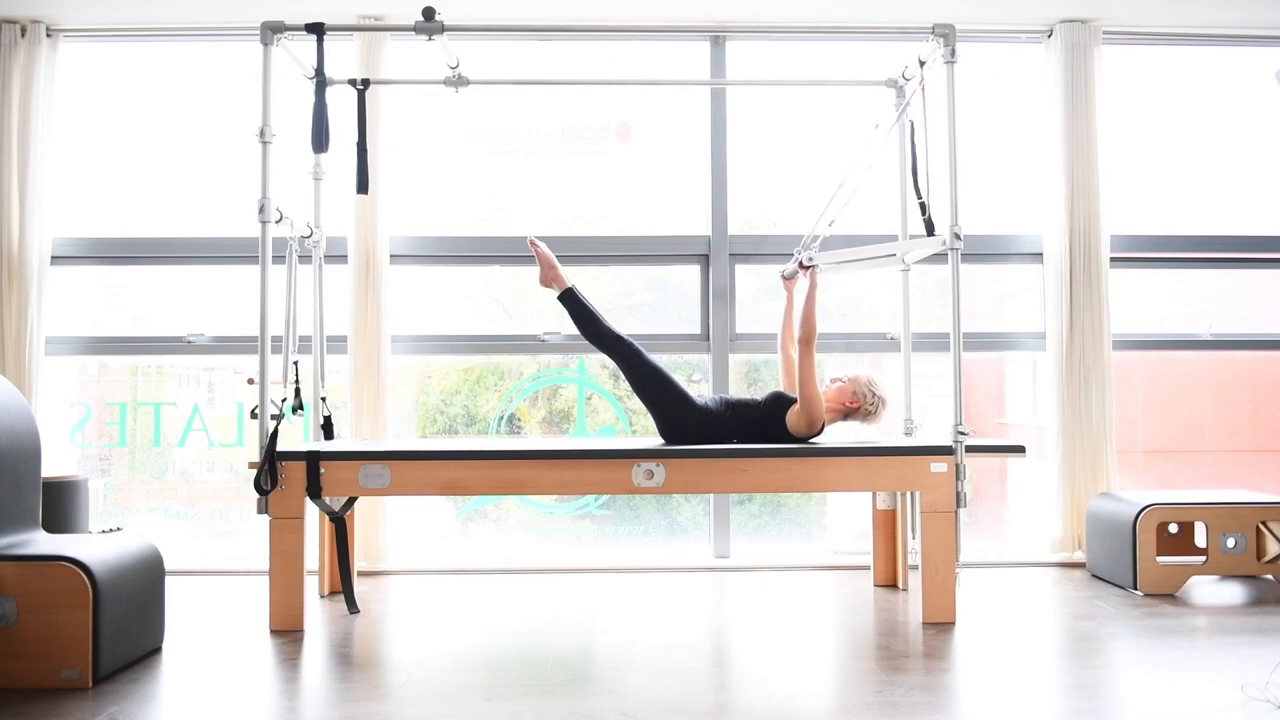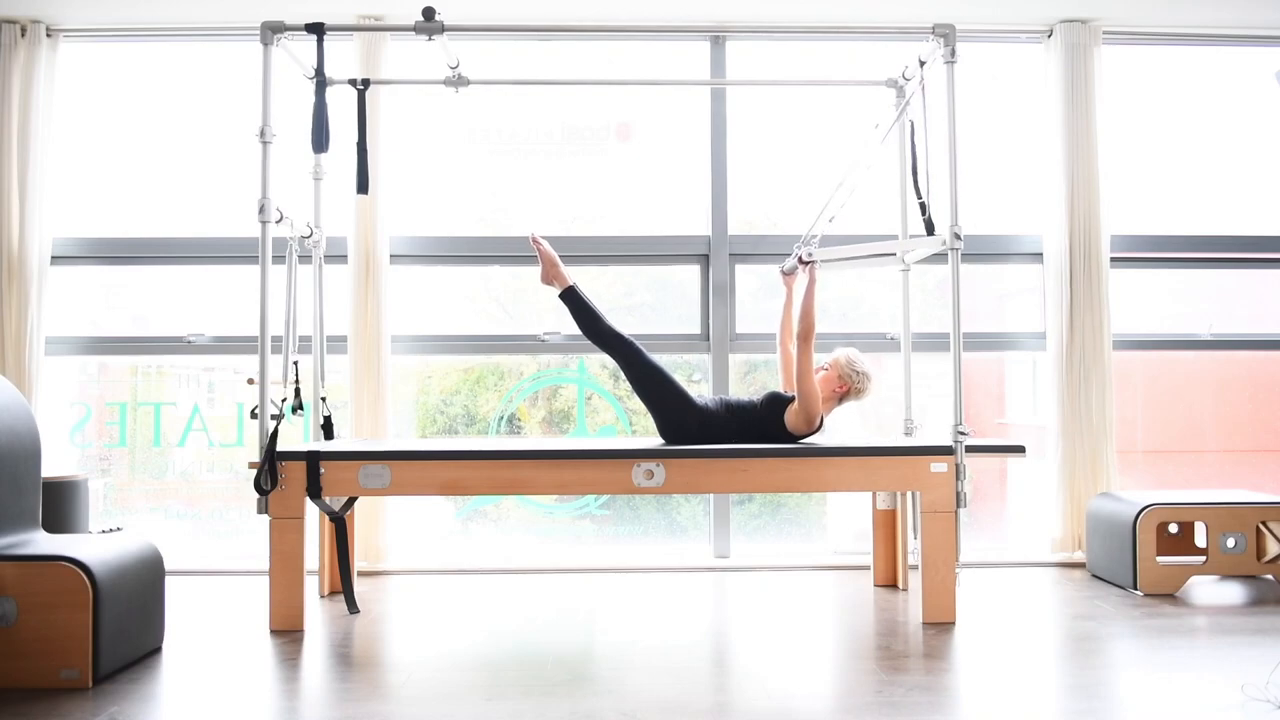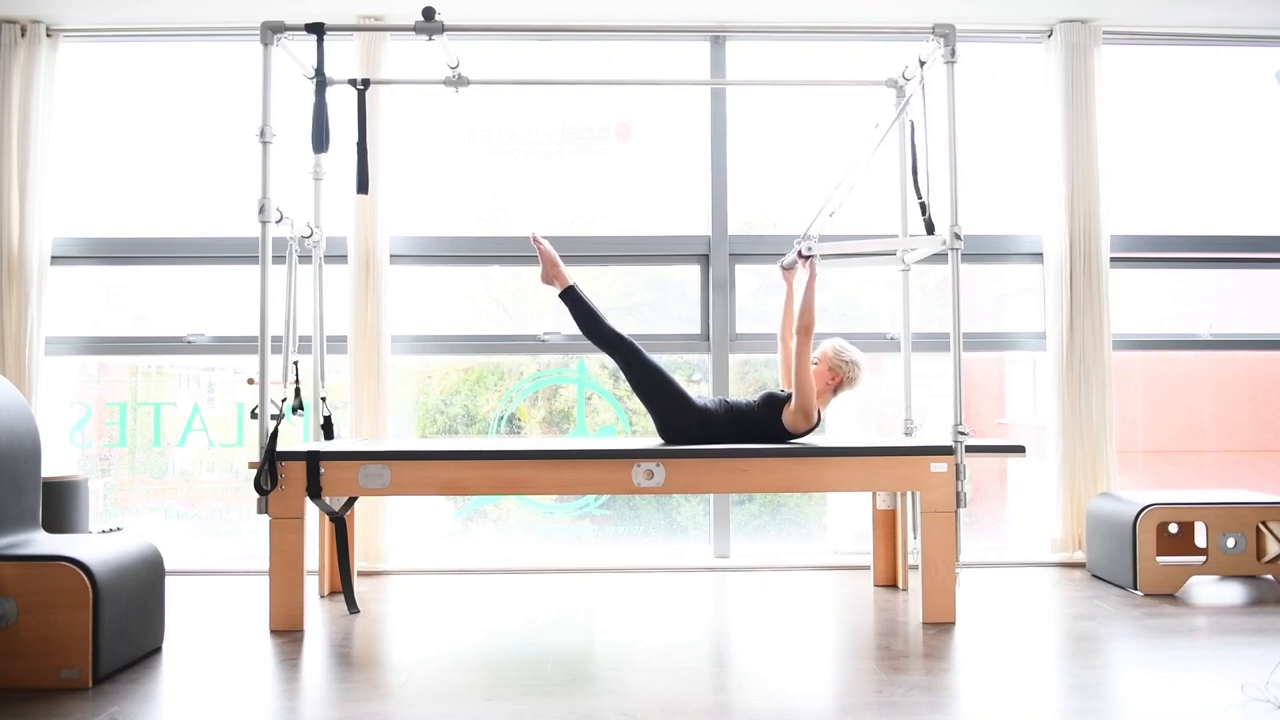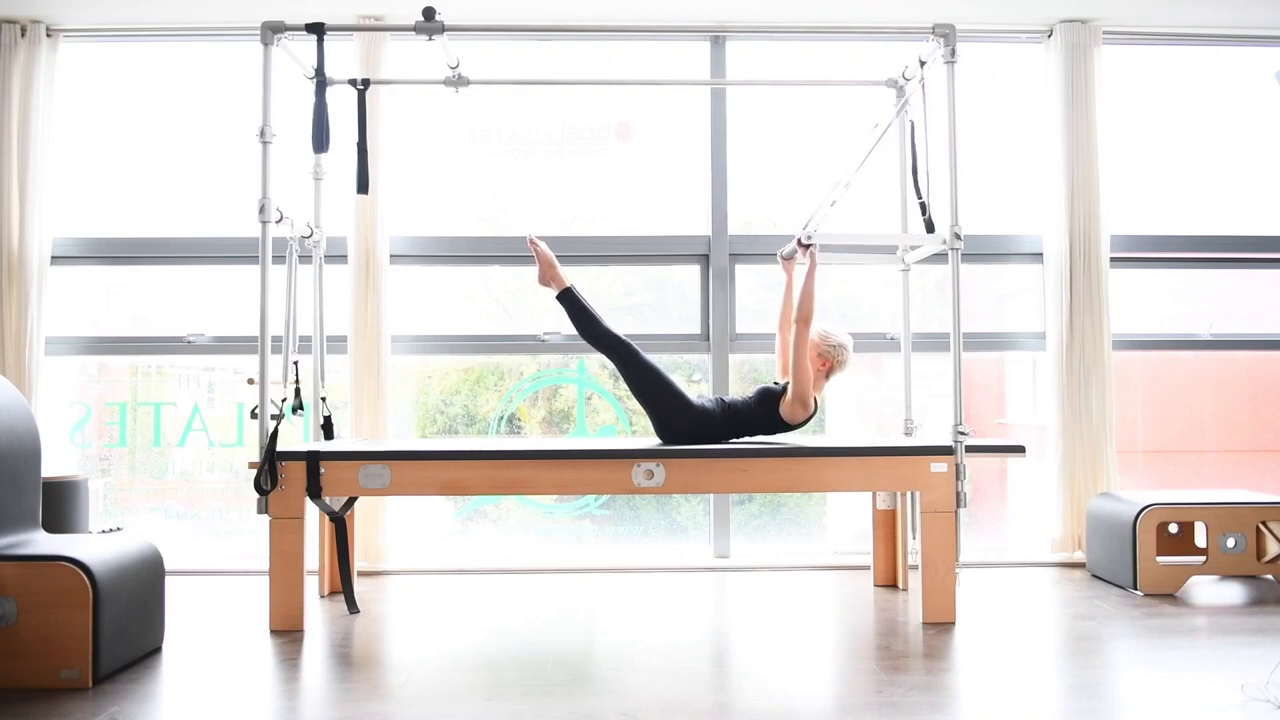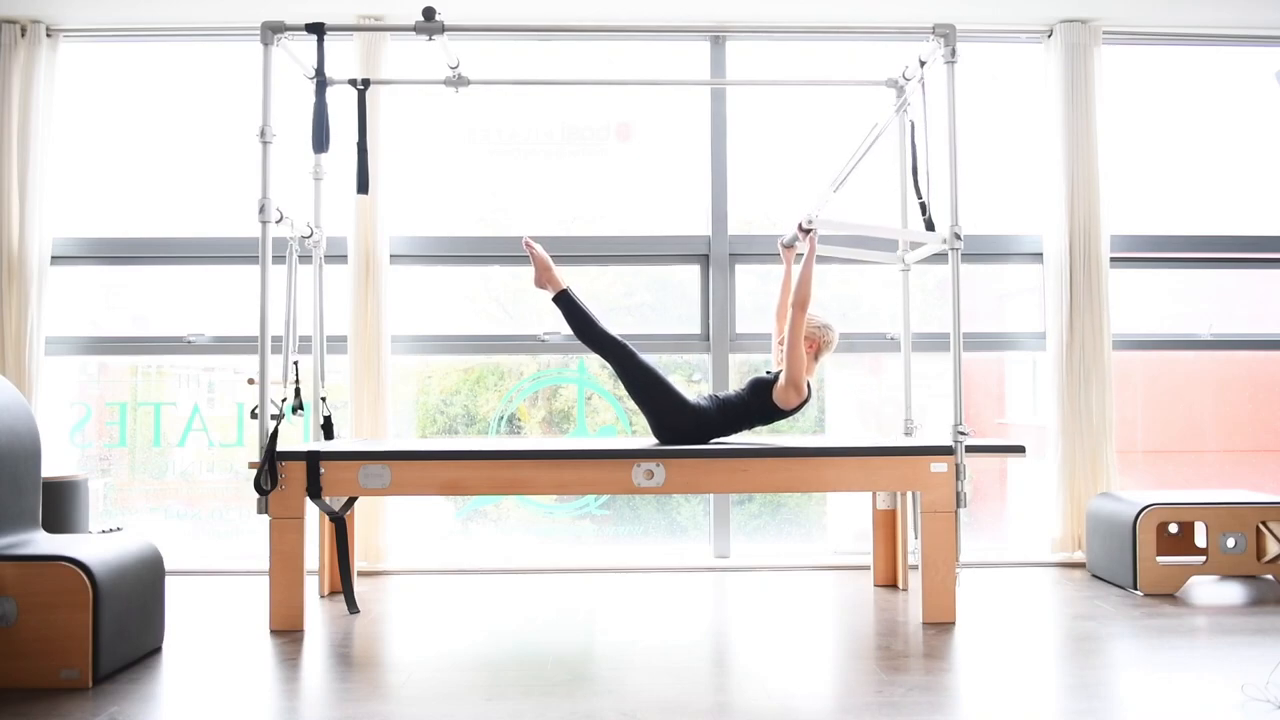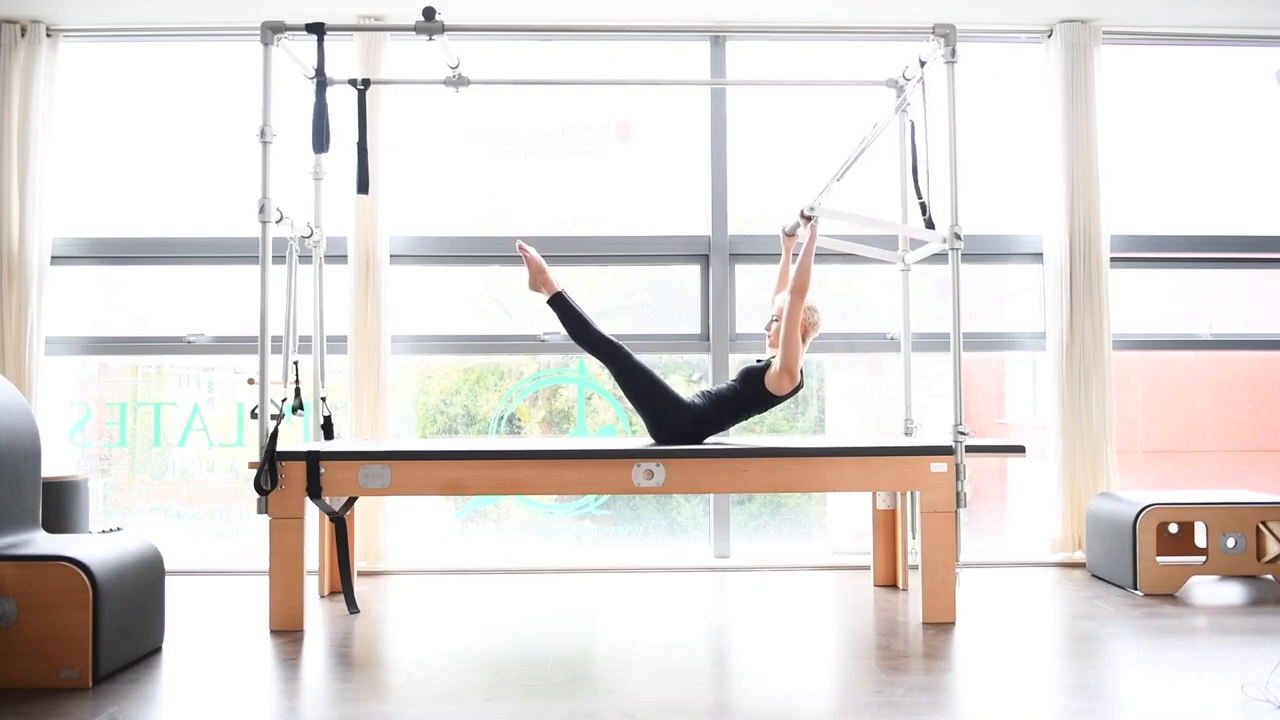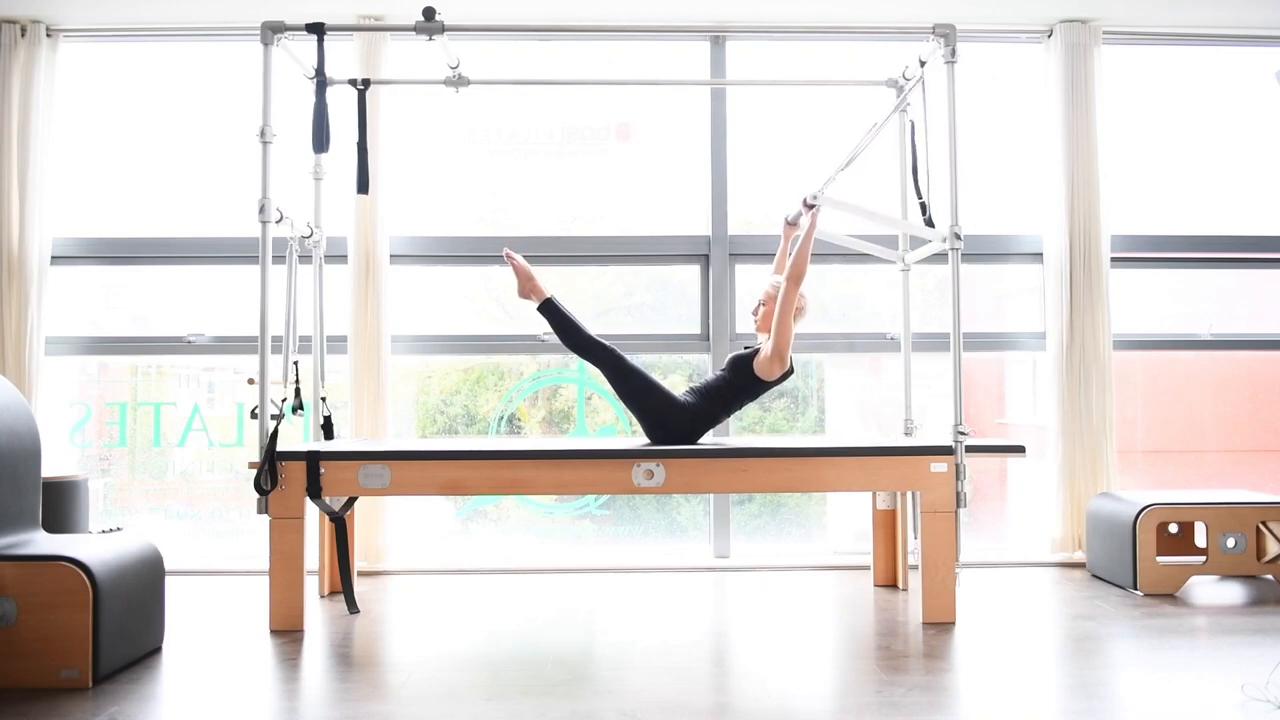
dt=0.7s
person 1, frame 1
left shoulder: (811, 419)
right shoulder: (800, 413)
left elbow: (805, 344)
right elbow: (788, 346)
left wrist: (812, 287)
right wrist: (790, 293)
left hip: (695, 425)
right hip: (697, 421)
left knee: (622, 346)
right knee: (620, 345)
left ankle: (560, 282)
person 1, frame 2
left shoulder: (808, 415)
right shoulder: (797, 407)
left elbow: (804, 340)
right elbow: (786, 342)
left wrist: (811, 283)
right wrist: (789, 289)
left hip: (694, 425)
right hip: (695, 423)
left knee: (623, 346)
right knee: (622, 346)
left ankle: (561, 280)
person 1, frame 3
left shoulder: (805, 412)
right shoulder: (794, 403)
left elbow: (802, 335)
right elbow: (787, 339)
left wrist: (811, 278)
right wrist: (789, 285)
left hip: (693, 425)
right hip: (696, 421)
left knee: (623, 346)
left ankle: (562, 280)
person 1, frame 4
left shoulder: (802, 403)
right shoulder: (790, 393)
left elbow: (801, 326)
right elbow: (785, 330)
left wrist: (811, 268)
right wrist: (789, 275)
left hip: (691, 426)
right hip: (692, 423)
left knee: (622, 348)
left ankle: (559, 281)
person 1, frame 5
left shoulder: (794, 388)
right shoulder: (784, 381)
left elbow: (798, 310)
right elbow: (783, 316)
left wrist: (810, 253)
right wrist: (788, 263)
left hip: (688, 424)
right hip: (689, 424)
left knee: (618, 350)
left ankle: (554, 283)
person 1, frame 6
left shoulder: (787, 372)
right shoulder: (775, 366)
left elbow: (796, 297)
right elbow: (783, 299)
left wrist: (810, 240)
right wrist: (787, 250)
left hip: (683, 424)
right hip: (684, 424)
left knee: (614, 352)
left ankle: (549, 286)
person 1, frame 7
left shoulder: (776, 357)
right shoulder: (766, 354)
left elbow: (791, 283)
right elbow: (778, 285)
left wrist: (809, 227)
right wrist: (786, 237)
left hip: (678, 423)
right hip: (679, 424)
left knee: (605, 354)
left ankle: (537, 291)
